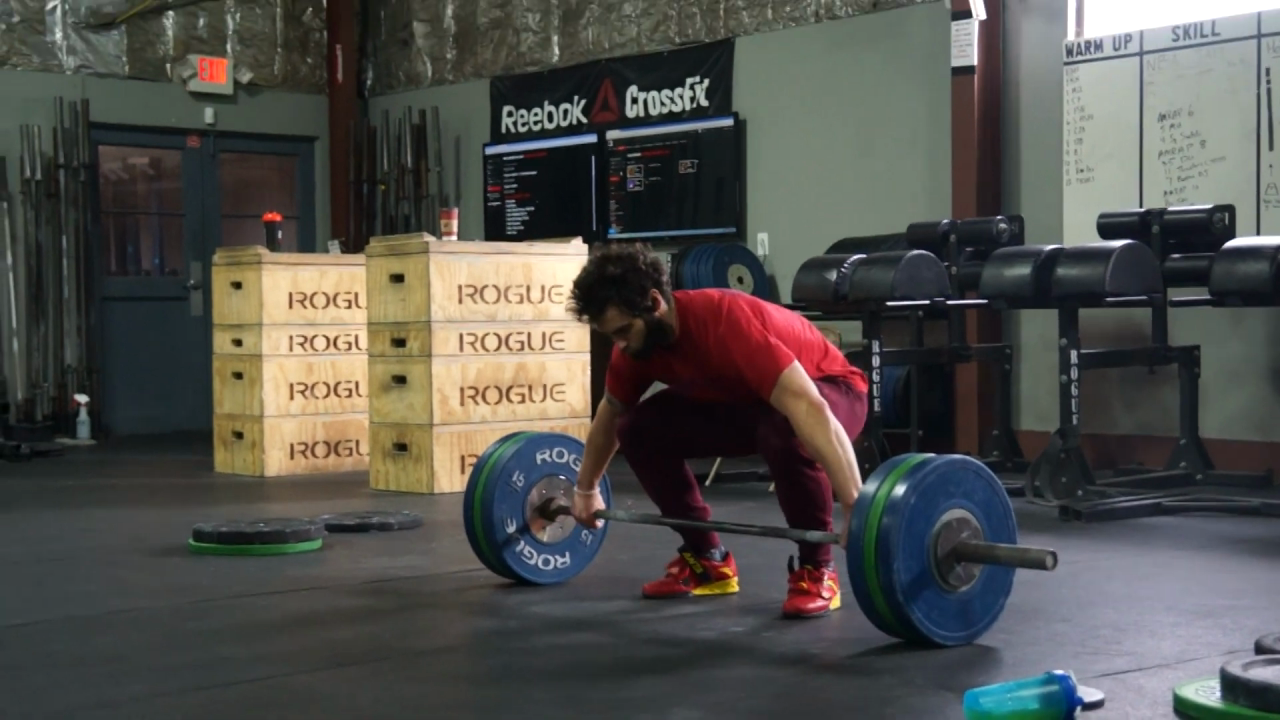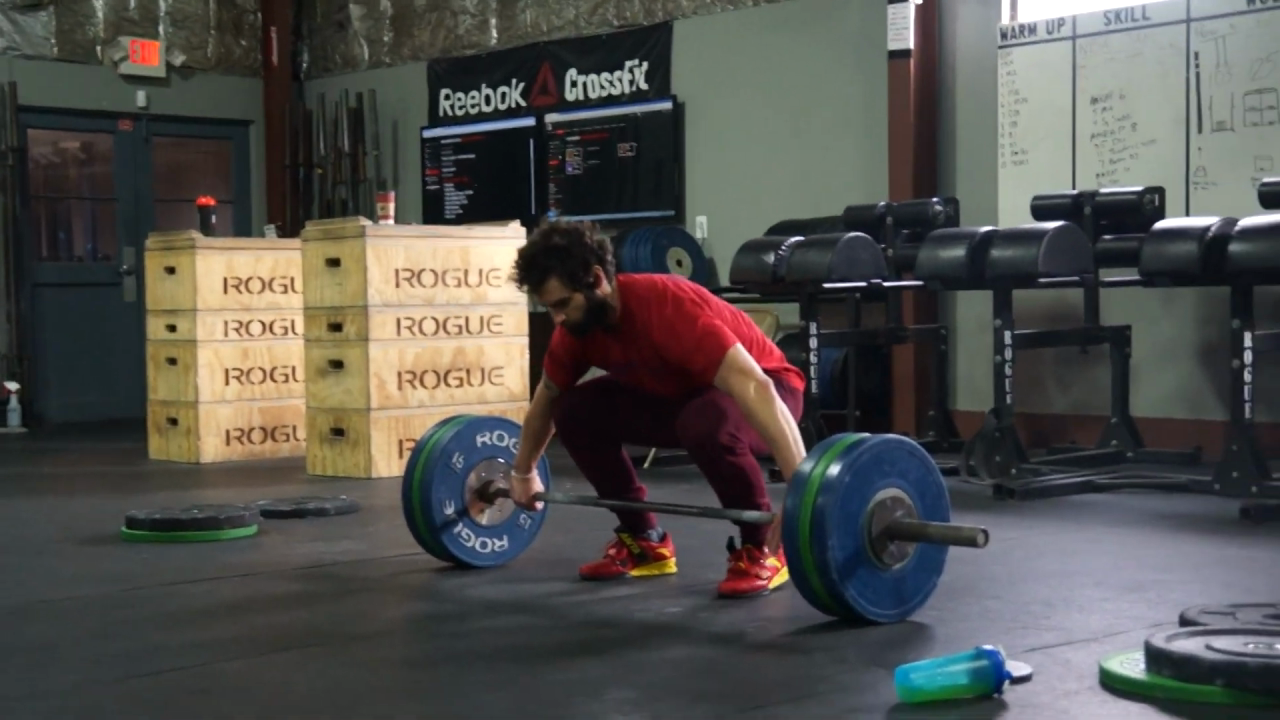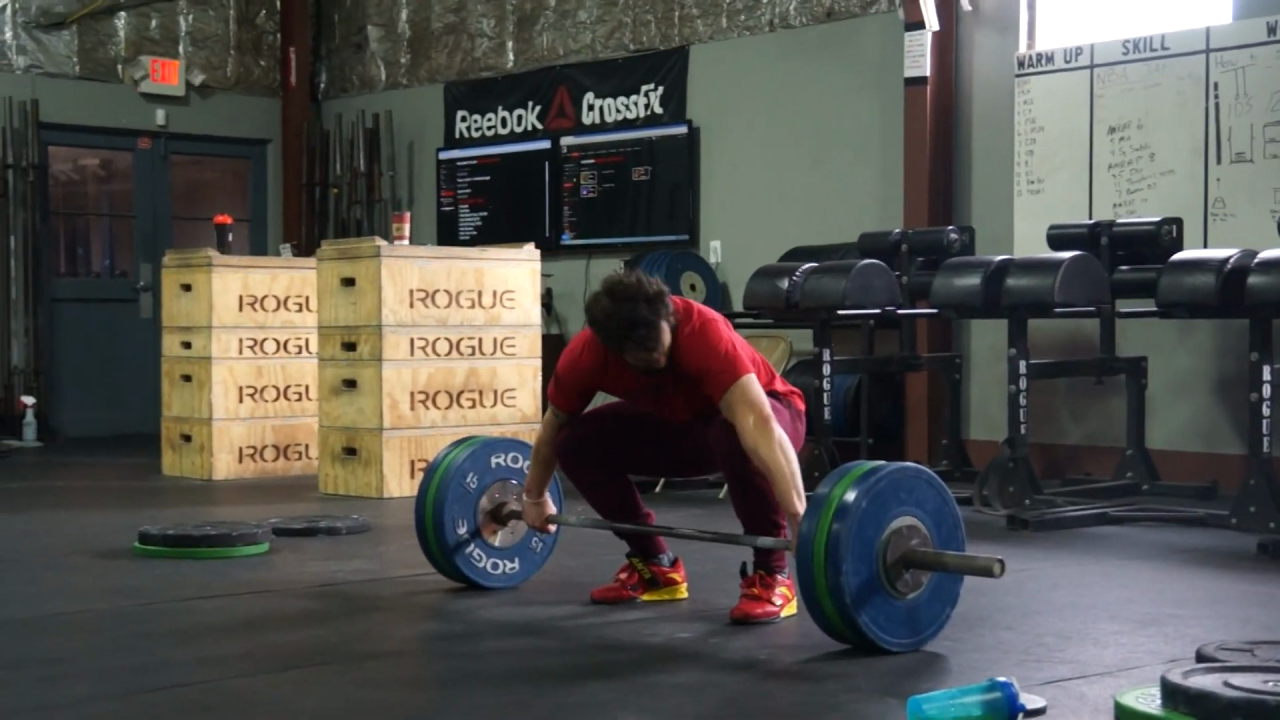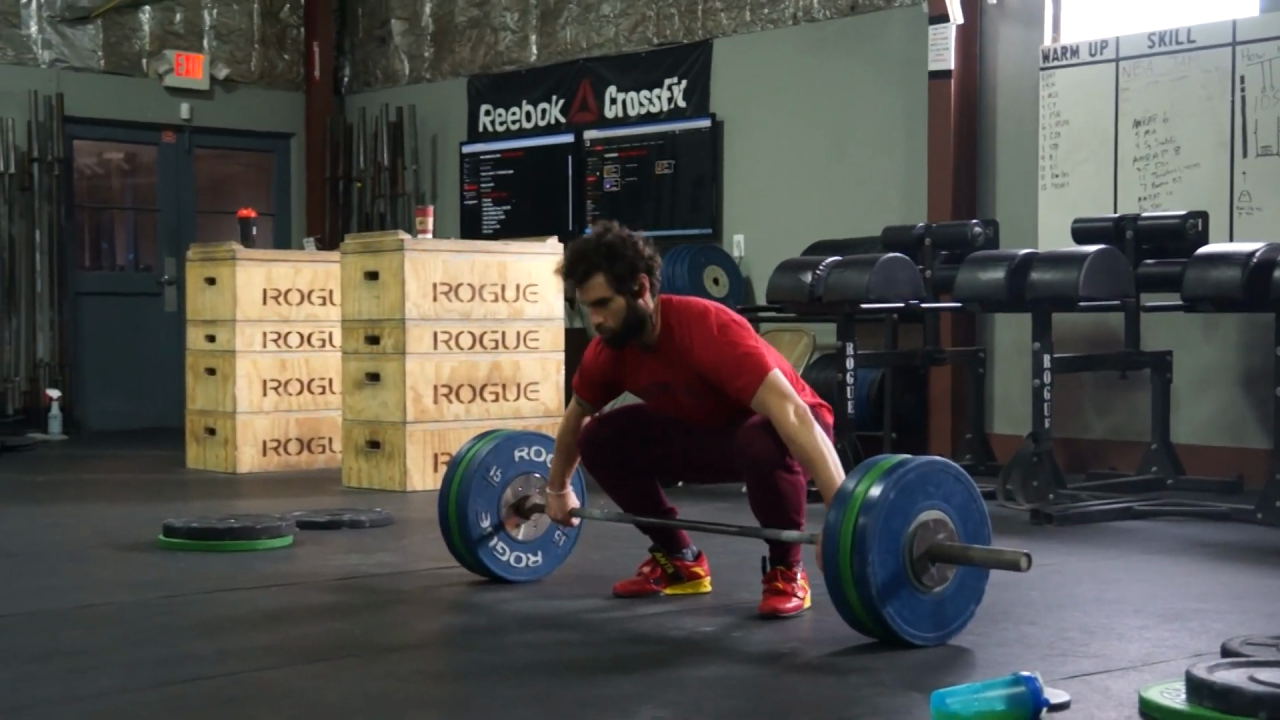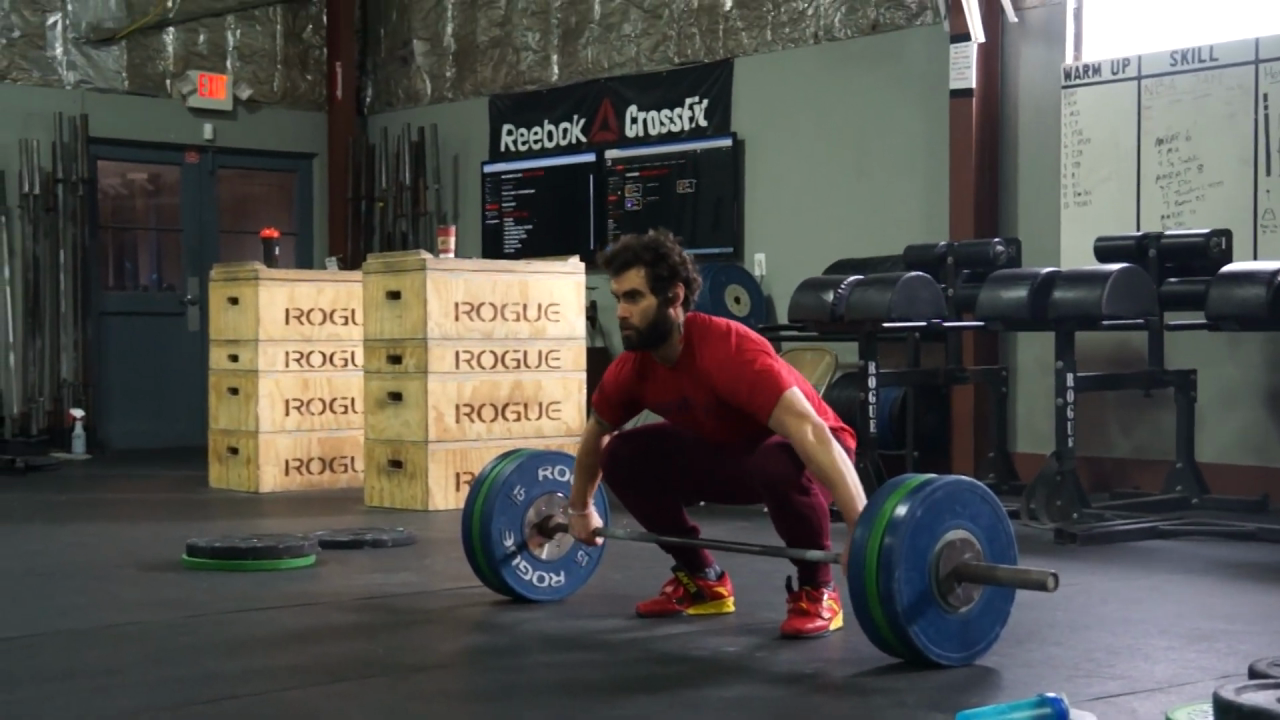
dt=1s
person 1, frame 1
left shoulder: (725, 323)
right shoulder: (635, 342)
left elbow: (810, 410)
right elbow: (610, 415)
left wrist: (856, 511)
right wrist: (586, 490)
left hip: (827, 388)
left knee: (786, 435)
right knee: (638, 429)
left ankle: (816, 570)
right ankle: (706, 558)
person 1, frame 2
left shoulder: (667, 307)
right shoulder: (576, 328)
left elbow: (753, 388)
right elbow: (546, 397)
right wrist: (523, 473)
left hip: (765, 387)
left knee: (706, 426)
right knee: (572, 410)
left ankle: (759, 550)
right ankle: (644, 539)
person 1, frame 3
left shoulder: (700, 330)
right shoulder: (585, 353)
left elbow: (757, 425)
right elbow: (555, 424)
left wrist: (800, 519)
right wrist: (535, 498)
left hip: (766, 409)
right hip: (679, 424)
left knee: (739, 441)
right knee: (575, 442)
left ankle: (772, 576)
right ankle: (654, 563)
person 1, frame 4
left shoulder: (709, 331)
right shoulder: (607, 351)
left elbow: (791, 415)
right elbow: (577, 415)
right wrist: (558, 490)
left hip: (774, 425)
right hip: (706, 432)
left knee: (767, 447)
right knee: (599, 440)
left ankle: (786, 571)
right ankle: (678, 559)
person 1, frame 5
left shoulder: (729, 350)
right shoulder: (631, 369)
left elbow: (810, 432)
right elbow: (597, 432)
right wrist: (580, 508)
left hip: (808, 452)
right hip: (727, 454)
left knee: (780, 465)
right knee: (622, 456)
left ankle: (818, 591)
right ankle: (701, 578)
